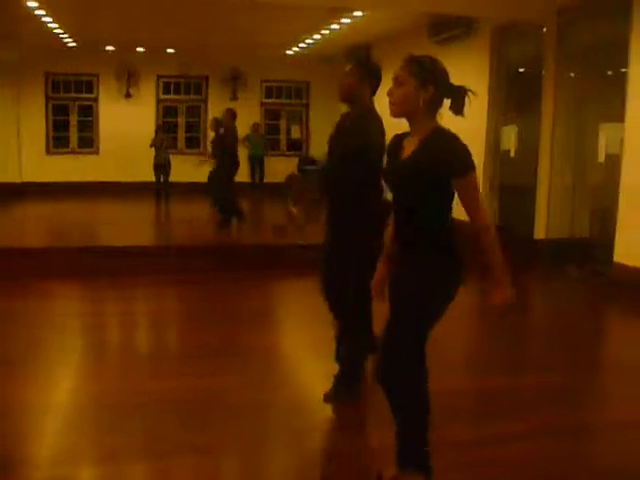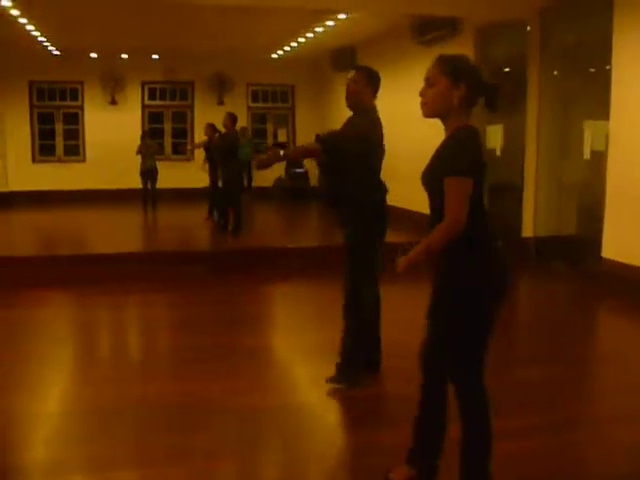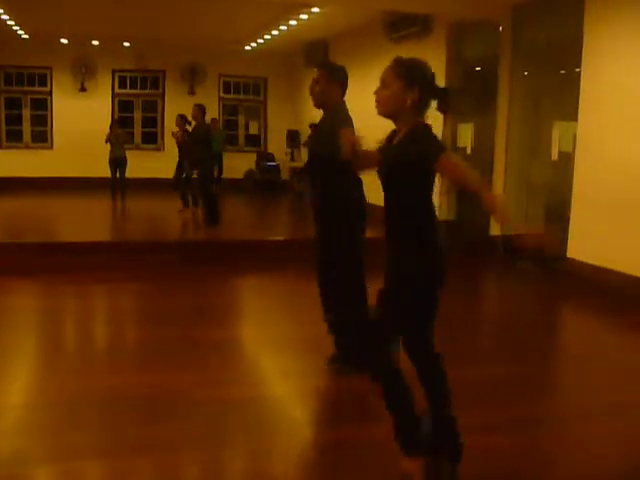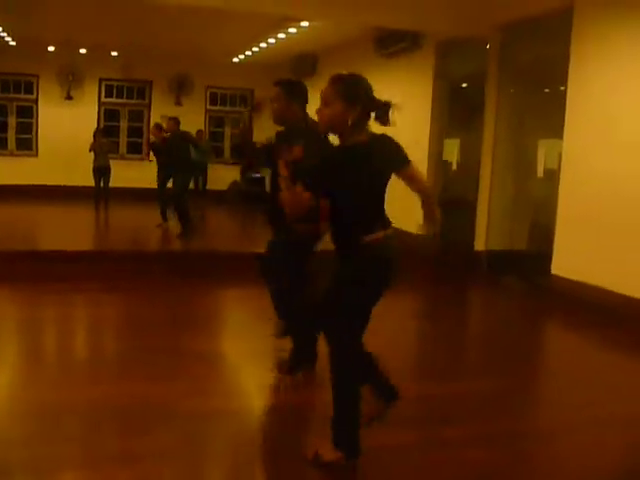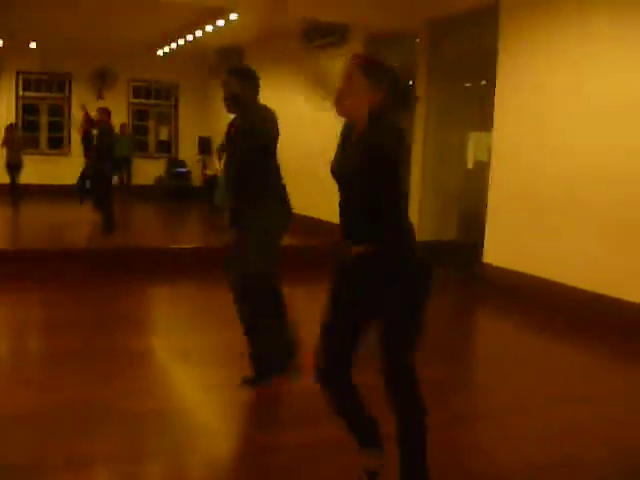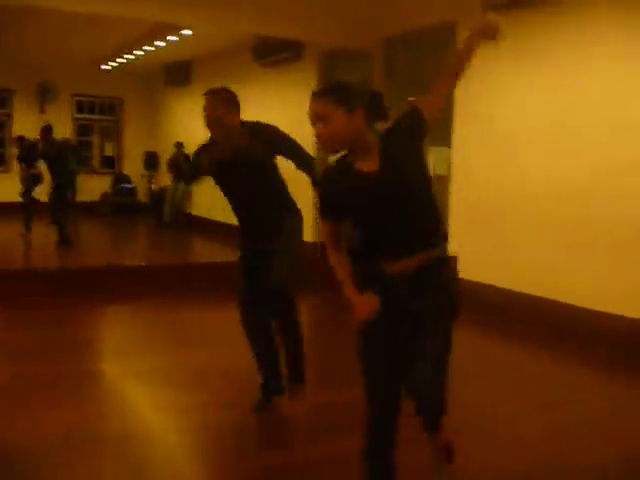
dt=0.7s
person 1, frame 1
left shoulder: (448, 148)
right shoulder: (397, 144)
left elbow: (479, 218)
left wrist: (501, 280)
right wrist: (384, 264)
left hip: (435, 268)
right hip: (405, 266)
left knee: (390, 364)
right knee: (408, 366)
person 1, frame 2
left shoulder: (462, 144)
right shoulder: (457, 142)
left elbow: (455, 221)
left wrist: (412, 258)
right wrist: (423, 254)
left hip: (474, 275)
right hip: (455, 271)
left knee: (464, 373)
right knee: (436, 365)
person 1, frame 3
left shoulder: (420, 140)
right shoulder: (398, 138)
left elbow: (470, 179)
right elbow: (367, 163)
left wrist: (510, 223)
right wrist: (353, 150)
left hip: (418, 262)
right hip: (407, 259)
left knee: (377, 351)
right knee: (421, 350)
right ankle: (444, 444)
person 1, frame 4
left shoulder: (336, 161)
right shoulder: (385, 145)
left elbow: (294, 209)
right elbow: (423, 188)
right wrist: (430, 226)
left hip: (362, 262)
right hip: (376, 255)
left knee: (342, 346)
right knee: (331, 321)
left ankle: (344, 443)
right ankle: (383, 389)
person 1, frame 5
left shoulder: (386, 135)
right shoulder: (350, 135)
left hip: (397, 267)
right hip: (356, 266)
left knee: (398, 375)
right knee: (330, 367)
right ankle: (370, 446)
person 1, frame 6
left shoulder: (403, 136)
right shoulder: (334, 183)
left elbow: (447, 85)
right elbow: (335, 249)
left wrist: (475, 37)
right wrist: (354, 294)
left hip: (432, 282)
right hip: (381, 290)
left knee: (424, 380)
right knee: (381, 401)
left ankle: (435, 426)
person 2, frame 1
left shoulder: (367, 126)
right shoulder: (351, 119)
left elbow: (346, 177)
left hip: (360, 222)
right hip: (346, 218)
left knee: (354, 295)
right knee: (335, 287)
left ankle: (348, 377)
right ankle: (362, 343)
person 2, frame 2
left shoulder: (366, 125)
right shoulder: (357, 122)
left elbow: (323, 148)
right elbow: (332, 158)
left wrist: (279, 156)
left hip: (366, 215)
right hip: (356, 213)
left knee: (359, 287)
right knee: (362, 285)
left ankle: (358, 363)
right ankle: (364, 358)
person 2, frame 3
left shoulder: (336, 121)
right shoulder: (333, 119)
left hip: (341, 213)
right hip: (335, 212)
left knee: (343, 280)
right knee: (337, 279)
left ankle: (353, 353)
right ankle: (350, 348)
person 2, frame 4
left shoulder: (302, 136)
right shoulder: (296, 135)
left hip: (299, 226)
right hip: (290, 222)
left knee: (284, 288)
left ankle: (303, 353)
person 2, frame 5
left shoulder: (255, 118)
right shoulder: (242, 123)
left hip: (266, 210)
right hip: (247, 212)
left knee: (255, 274)
right knee: (243, 282)
right ankle: (265, 365)
person 2, frame 6
left shoulder: (261, 133)
right shoulder: (208, 150)
left elbow: (301, 156)
right elbow: (190, 174)
right wrist: (218, 151)
left hip: (283, 222)
right hip: (253, 232)
left knee: (276, 284)
right knee: (251, 308)
left ankle: (295, 368)
right ankle: (271, 381)
